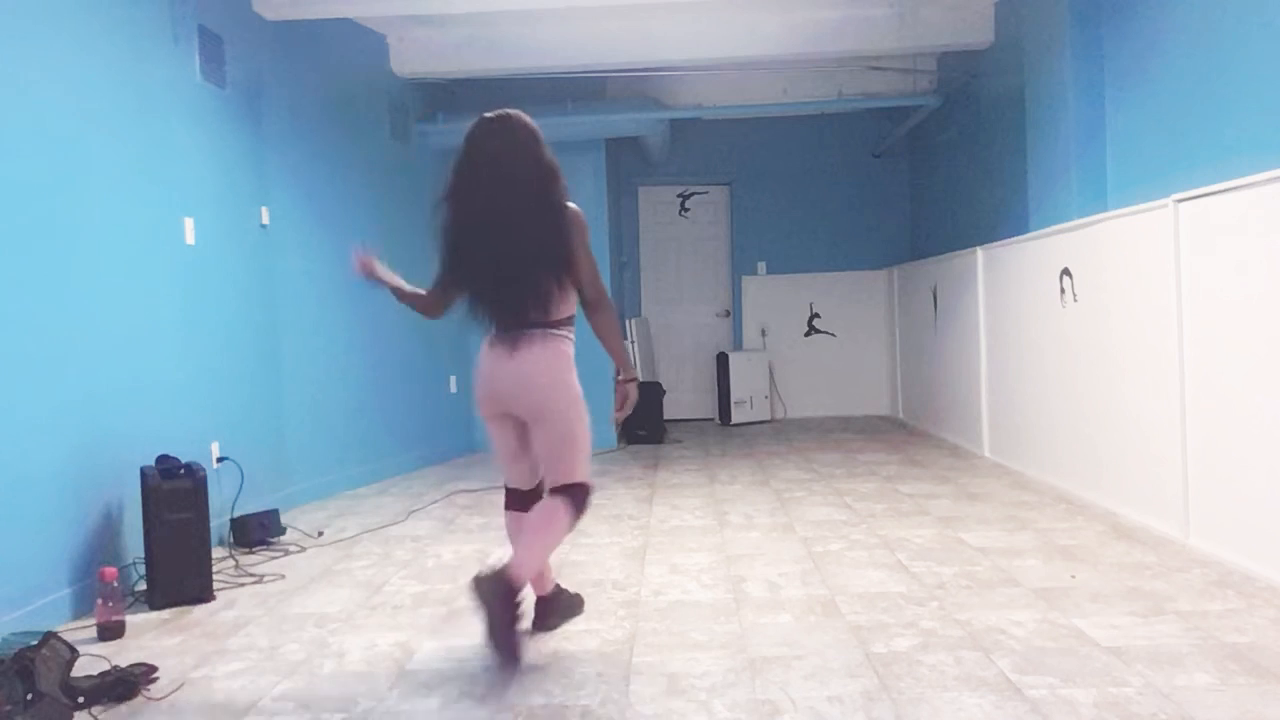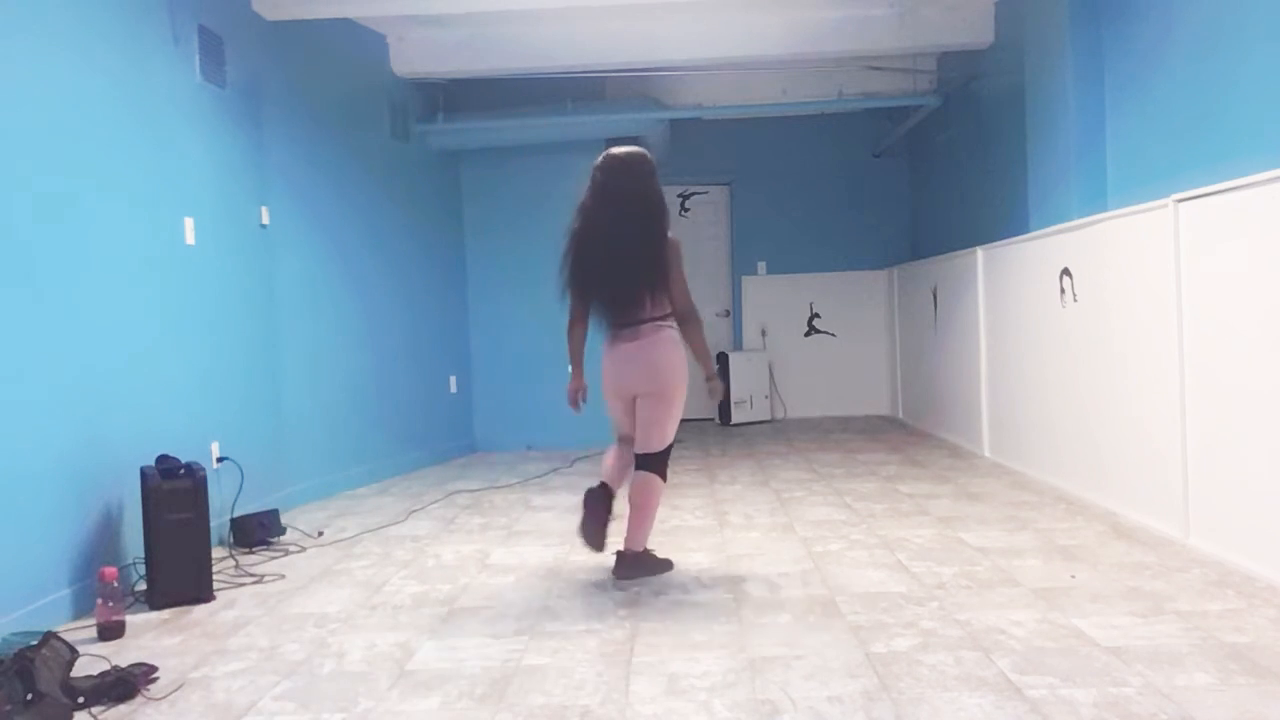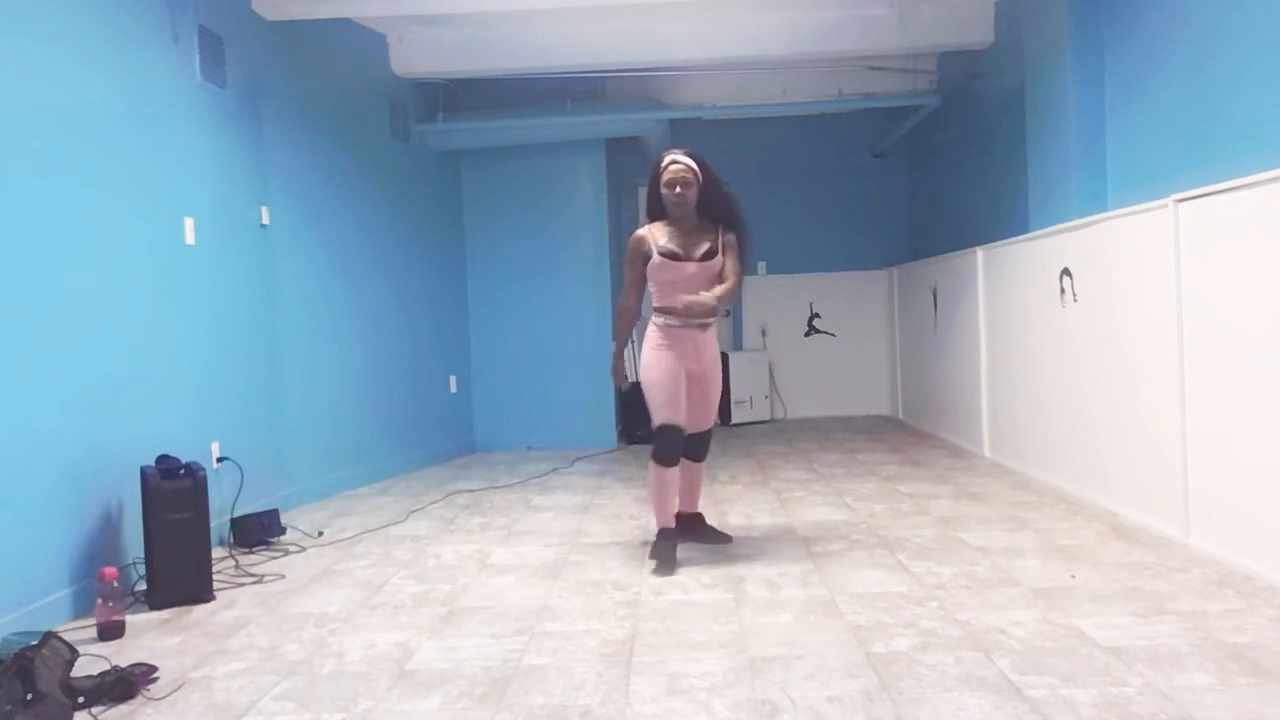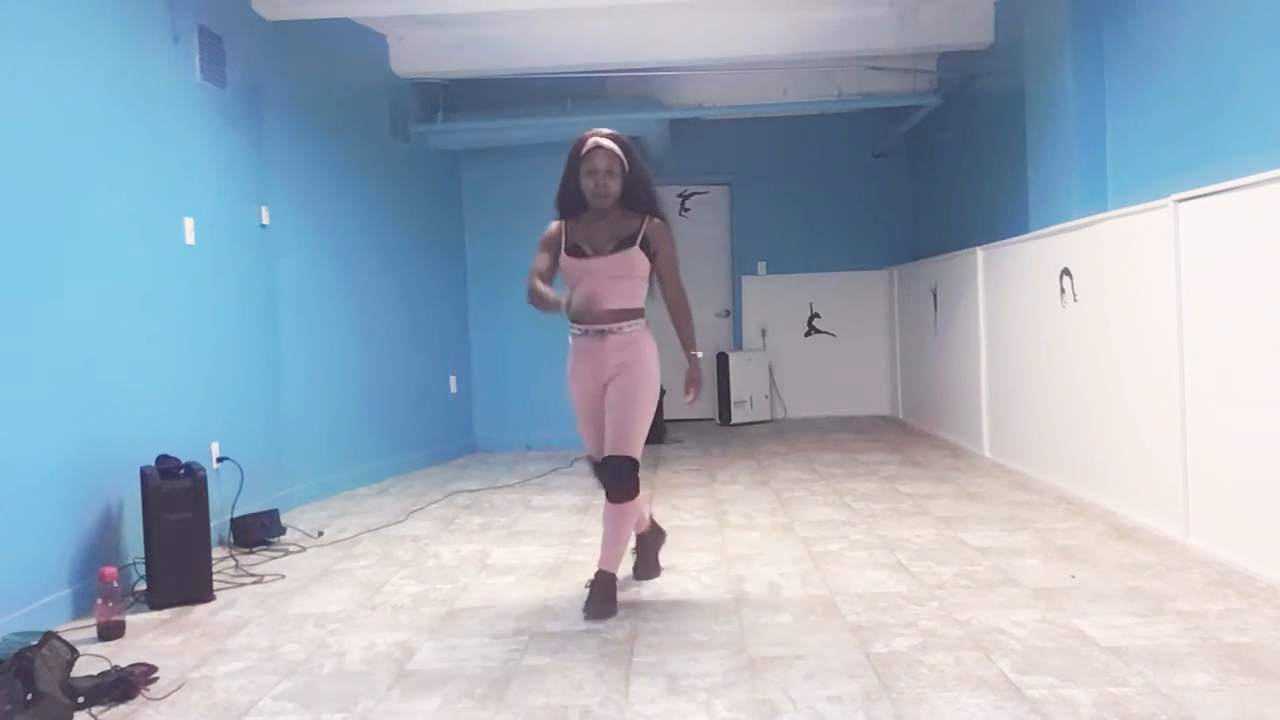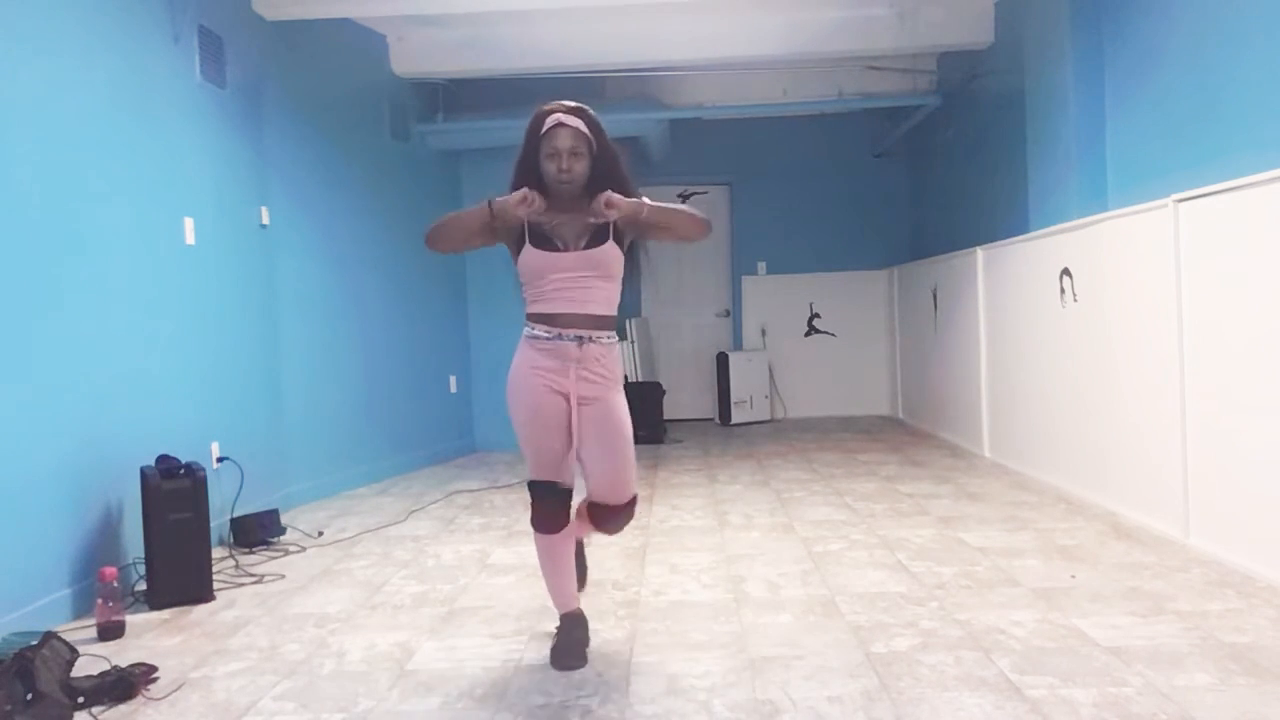
dt=1s
person 1, frame 1
left shoulder: (472, 228)
right shoulder: (564, 217)
left elbow: (433, 305)
right elbow: (596, 303)
left wrist: (380, 276)
right wrist: (625, 371)
left hip: (492, 369)
right hip: (547, 369)
left knee: (522, 489)
right knee: (570, 490)
left ankle: (546, 596)
right ankle: (508, 581)
person 1, frame 2
left shoulder: (587, 242)
right shoulder: (661, 243)
left elbow: (578, 315)
right elbow: (684, 314)
left wrist: (575, 372)
right wrist: (710, 370)
left hip: (616, 359)
right hip: (659, 355)
left knee: (627, 440)
right knee: (653, 453)
left ankle: (603, 492)
right ankle: (633, 553)
person 1, frame 3
left shoulder: (722, 235)
right shoulder: (644, 238)
left elbow: (732, 283)
right elbow: (629, 301)
left wrist: (704, 298)
right wrist: (618, 353)
left hip: (705, 345)
right hip: (662, 344)
left knee: (699, 434)
right knee: (669, 434)
left ankle: (688, 518)
right ankle: (665, 533)
person 1, frame 4
left shoulder: (650, 229)
right shoulder: (559, 232)
left elbow: (674, 296)
right elbow: (534, 287)
left wrist: (692, 357)
right wrist: (566, 303)
left hip: (632, 352)
right hip: (583, 357)
left knee: (620, 465)
right knee: (603, 464)
left ankle: (606, 575)
right ankle: (647, 531)
person 1, frame 5
left shoulder: (619, 217)
right shoulder: (520, 218)
left elbow: (699, 227)
right elbow: (437, 240)
left wrist: (634, 207)
right wrist: (496, 209)
left hip: (600, 364)
right hip: (537, 363)
left knee: (616, 502)
right knee: (547, 492)
left ankle: (573, 535)
right ankle: (570, 618)
